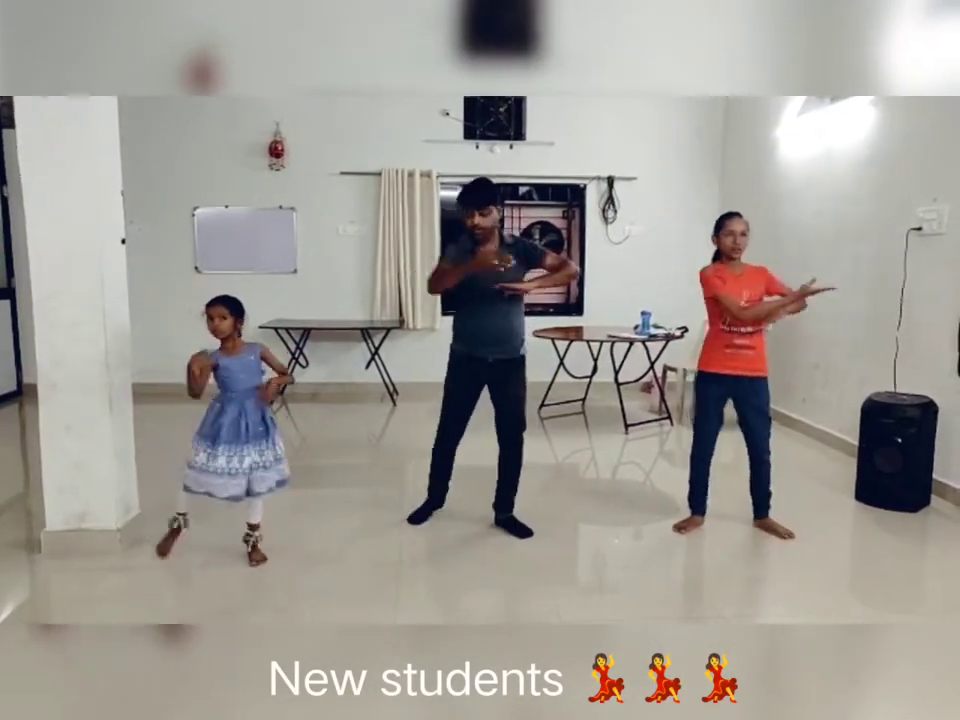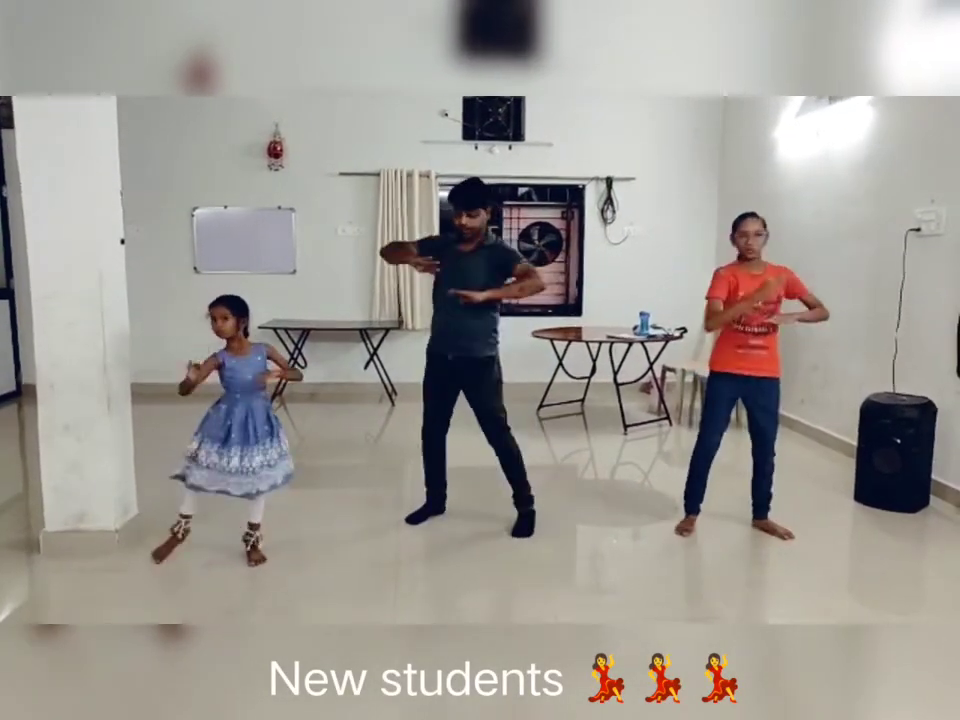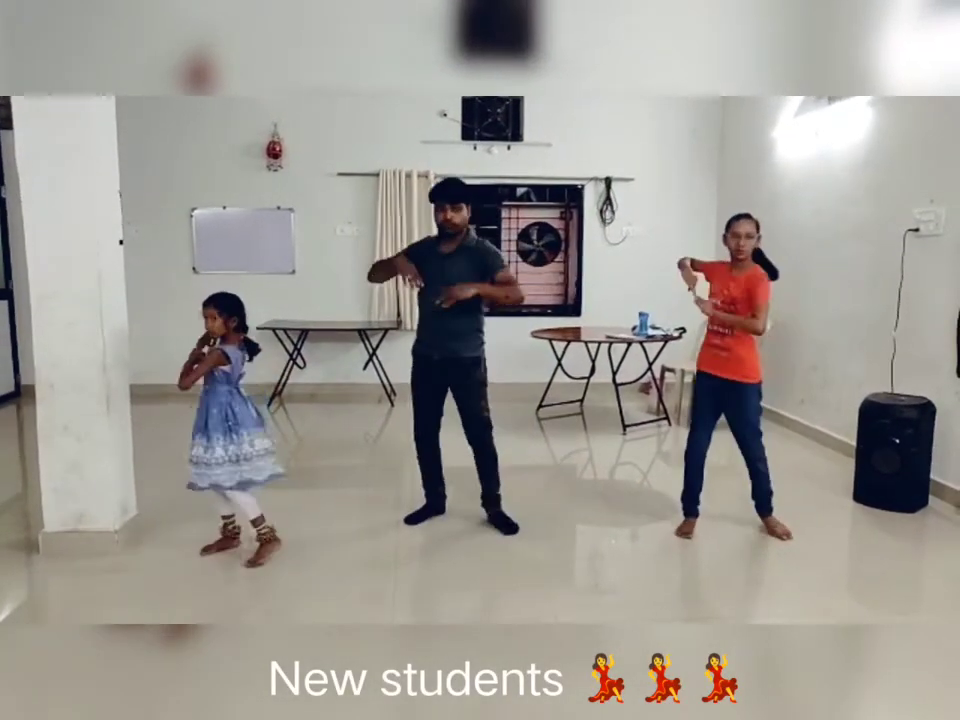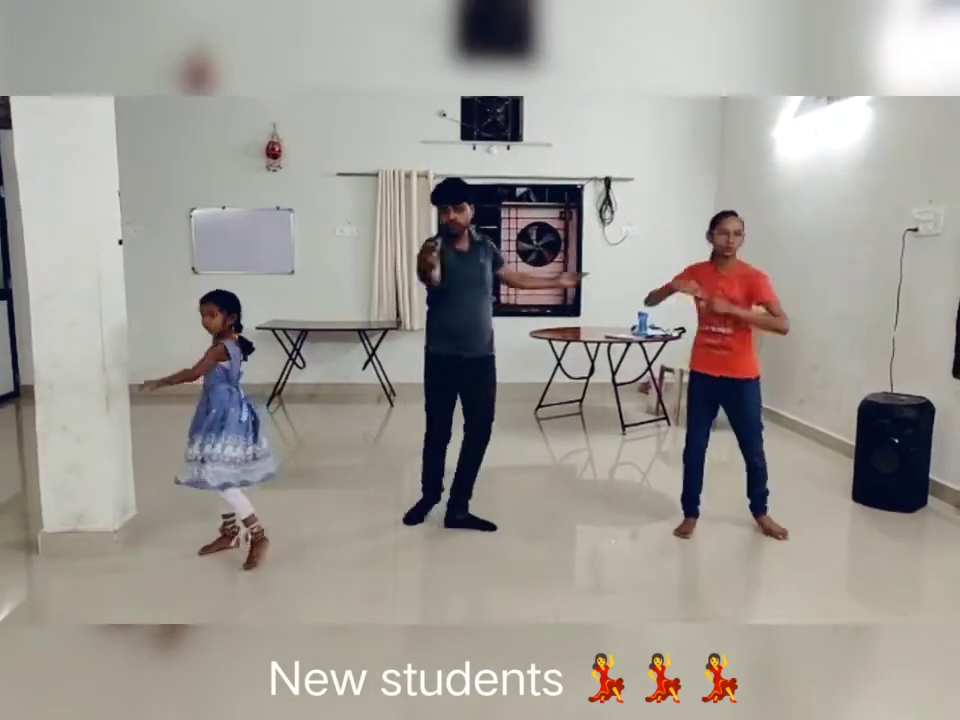
dt=0.2s
person 1, frame 1
left shoulder: (520, 247)
right shoulder: (458, 250)
left elbow: (570, 268)
right elbow: (435, 285)
left wrist: (532, 284)
right wrist: (475, 265)
left hip: (510, 359)
right hip: (466, 359)
left knee: (512, 437)
right knee: (449, 431)
left ankle: (504, 511)
right ankle: (435, 496)
person 1, frame 2
left shoulder: (499, 251)
right shoulder: (441, 246)
left elbow: (535, 282)
right elbow: (388, 252)
left wrist: (488, 294)
right wrist: (412, 260)
left hip: (480, 359)
right hip: (440, 356)
left knee: (498, 432)
right knee: (432, 430)
left ankle: (525, 504)
right ankle: (435, 499)
person 1, frame 3
left shoulder: (483, 252)
right shoulder: (423, 250)
left elbow: (514, 294)
right elbow: (375, 275)
left wrist: (474, 289)
right wrist: (397, 266)
left hip: (466, 358)
right hip: (426, 357)
left knee: (479, 432)
right knee: (425, 433)
left ankle: (494, 505)
right ankle: (434, 500)
person 1, frame 4
left shoulder: (486, 248)
right shoulder: (434, 248)
left elbow: (512, 278)
right elbow: (431, 282)
left wrist: (559, 281)
right wrist: (428, 266)
left hip: (481, 357)
right hip: (442, 357)
left knee: (479, 432)
right knee: (438, 431)
left ankle: (458, 508)
right ankle: (429, 495)
person 2, frame 1
left shoulder: (761, 274)
right shoulder: (710, 275)
left elbow: (799, 304)
right elbow: (742, 314)
left wrist: (779, 308)
right wrist: (791, 297)
left hip: (753, 374)
right hip: (713, 373)
left knee: (759, 448)
right knee: (703, 444)
left ankle: (762, 514)
right ankle: (696, 511)
person 2, frame 2
left shoulder: (783, 275)
right shoulder: (725, 275)
left elbow: (822, 312)
right elbow: (711, 323)
left wrist: (791, 316)
right wrist: (754, 299)
left hip: (765, 375)
right hip: (725, 372)
left knee: (765, 448)
right knee: (707, 443)
left ankle: (761, 515)
right ankle: (691, 511)
person 2, frame 3
left shoulder: (759, 278)
right shoulder: (717, 270)
left elbow: (759, 327)
right elbow: (684, 262)
left wrist: (712, 311)
right wrist: (688, 272)
left hip: (743, 378)
right hip: (708, 373)
left knee: (752, 449)
right knee: (696, 446)
left ankle: (766, 513)
right ankle: (690, 513)
person 2, frame 4
left shoulder: (753, 277)
right shoulder: (696, 272)
left elbow: (782, 325)
right elbow: (650, 302)
left wrist: (735, 310)
right wrist: (673, 287)
left hip: (742, 376)
right hip: (703, 373)
left knee: (752, 446)
right knee: (695, 446)
left ankle: (760, 512)
right ankle: (690, 513)
person 3, frame 1
left shoulder: (257, 351)
right shoulder: (212, 359)
left elbow: (287, 374)
right elbow: (195, 393)
left wrist: (276, 383)
right wrist: (195, 371)
left hip: (255, 424)
right hip: (222, 424)
left knee: (257, 486)
right knee: (197, 478)
left ankle: (253, 542)
right ankle: (177, 527)
person 3, frame 2
left shoulder: (264, 350)
right shoulder: (218, 359)
left elbow: (297, 374)
right elbow: (184, 391)
left wrist: (278, 373)
right wrist: (190, 379)
left hip: (258, 422)
right hip: (227, 424)
left knee: (259, 485)
right knee: (197, 476)
left ankle: (253, 542)
right ankle: (179, 531)
person 3, frame 3
left shoulder: (220, 353)
right shoulder: (237, 345)
left elbow: (185, 383)
left wrist: (194, 357)
right wrist: (200, 348)
left hip: (228, 419)
right hip: (218, 419)
left knee: (229, 482)
right knee: (219, 480)
left ankle: (267, 536)
right ankle: (230, 533)
person 3, frame 4
left shoulder: (220, 348)
right shoulder: (232, 344)
left elbow: (194, 373)
left wrist: (159, 383)
left hip: (227, 420)
right hip: (220, 418)
left knee: (223, 481)
right knee: (214, 478)
left ankle: (257, 536)
right ankle: (230, 533)
